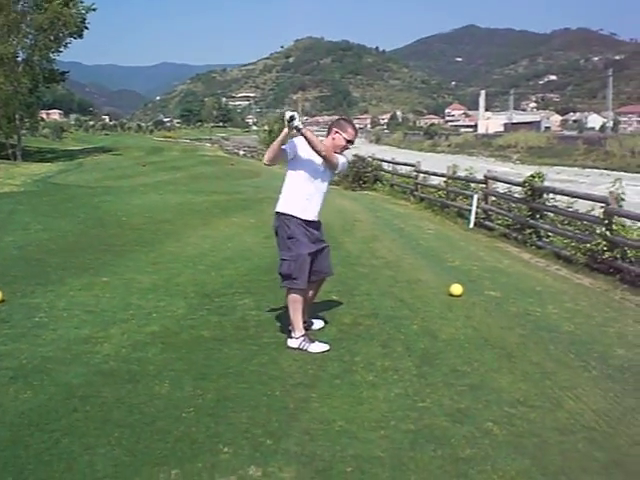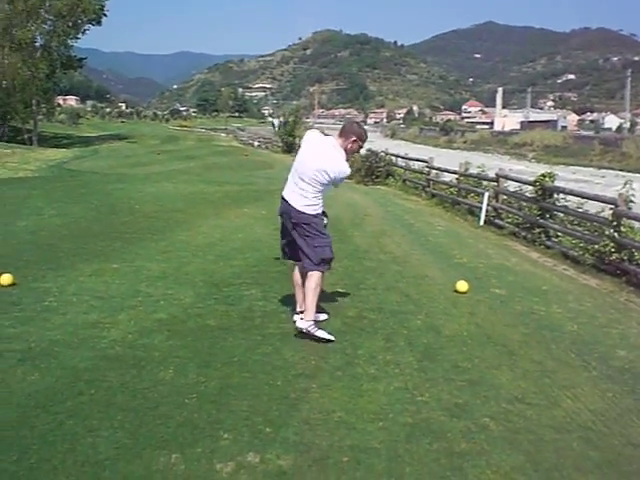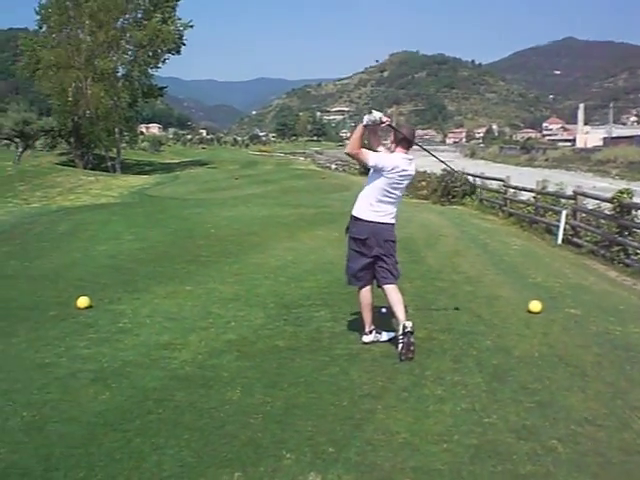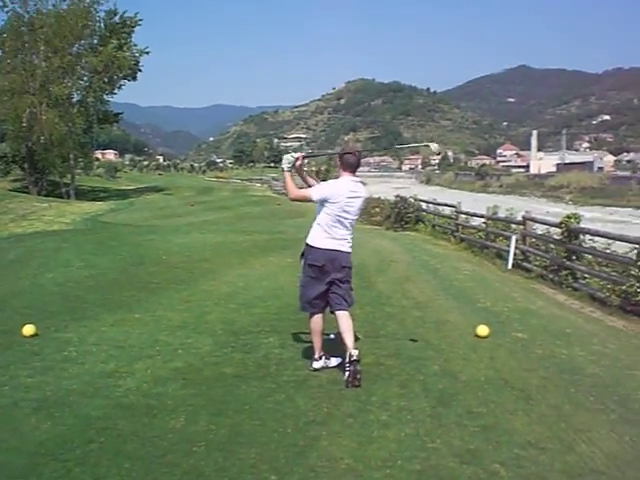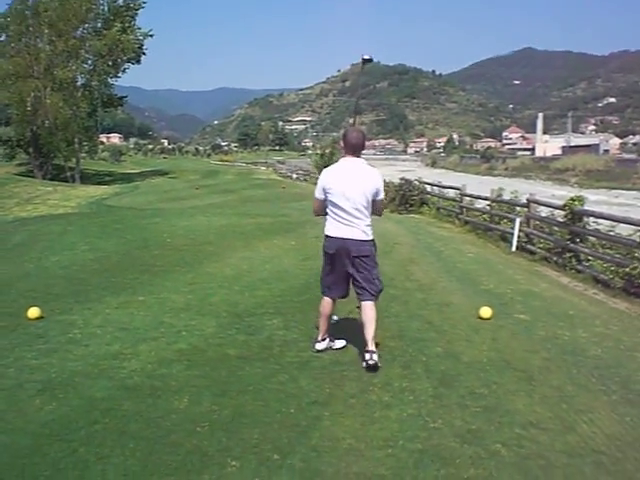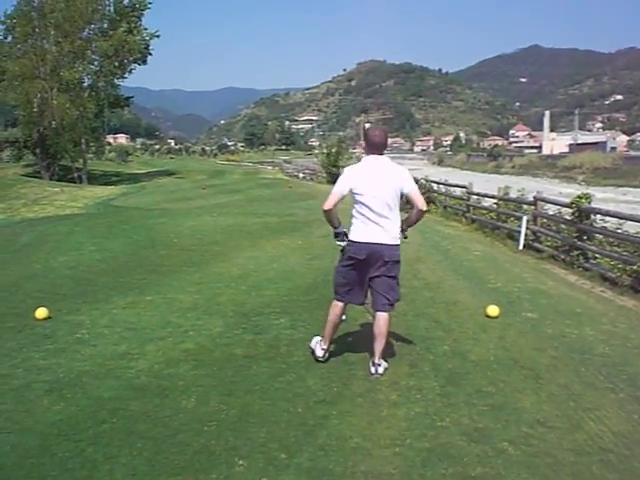
dt=0.4s
person 1, frame 1
left shoulder: (339, 161)
right shoulder: (298, 144)
left elbow: (324, 153)
right elbow: (268, 160)
left wrist: (302, 129)
right wrist: (287, 132)
left hip: (312, 222)
right hip: (290, 219)
left knee: (319, 273)
right knee: (297, 278)
left ankle: (302, 319)
right ankle: (297, 335)
person 1, frame 2
left shoulder: (313, 136)
right shoulder: (342, 168)
left hip: (288, 204)
right hip: (307, 214)
left knee: (302, 260)
right knee: (317, 264)
left ankle: (301, 310)
right ankle: (308, 320)
person 1, frame 3
left shoulder: (389, 161)
right shoulder: (409, 165)
left elbow: (351, 150)
right elbow: (378, 147)
left wrist: (366, 123)
right wrist: (371, 126)
left hip: (362, 225)
right hip: (385, 228)
left knee: (364, 281)
right knee: (389, 281)
left ankle: (369, 331)
right ankle: (403, 325)
person 1, frame 4
left shoulder: (335, 187)
right shoulder: (360, 191)
left elbow: (294, 194)
left wrist: (287, 169)
right wrist: (301, 170)
left hip: (318, 253)
right hip: (342, 255)
left knee: (316, 308)
right knee: (341, 307)
left ankle: (319, 357)
right ankle: (351, 352)
person 1, frame 5
left shoulder: (328, 174)
right shoulder: (374, 175)
left elbow: (317, 211)
right elbow: (379, 211)
left hip: (334, 240)
right hip: (362, 243)
left knee: (329, 293)
right knee: (368, 296)
left ankle: (322, 338)
right ankle: (371, 349)
person 1, frame 6
left shoulder: (352, 172)
right shoulder: (400, 172)
left elbow: (328, 207)
right elbow: (421, 207)
left wrist: (337, 229)
right wrist: (404, 226)
left hip: (358, 245)
right hip: (389, 247)
left knee: (341, 297)
right knee: (383, 306)
left ankle: (323, 346)
right ankle: (377, 361)
